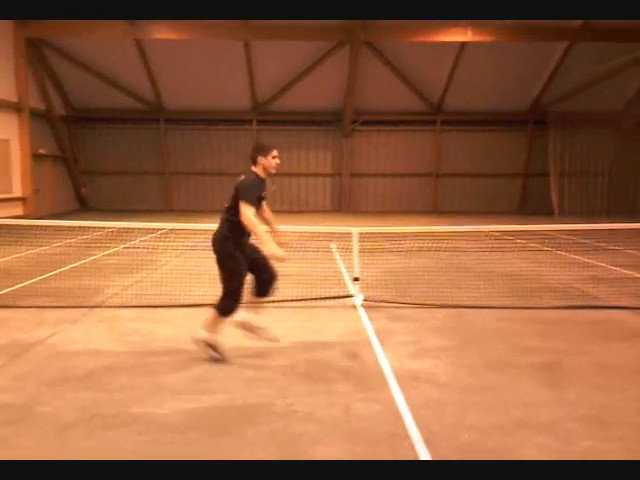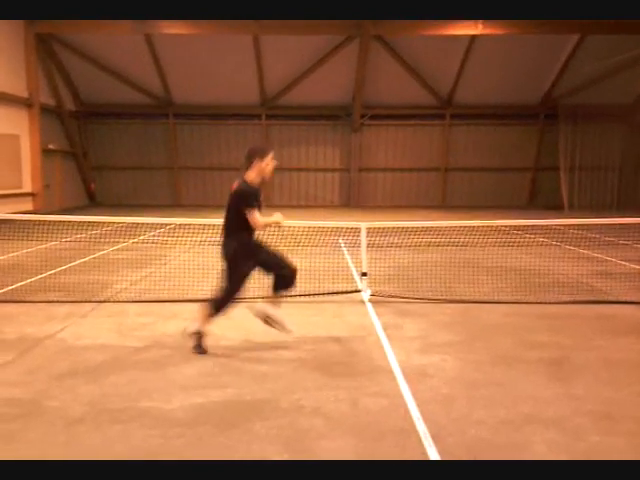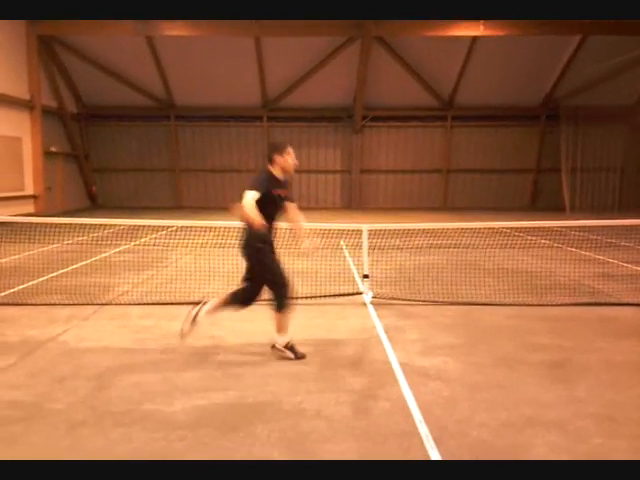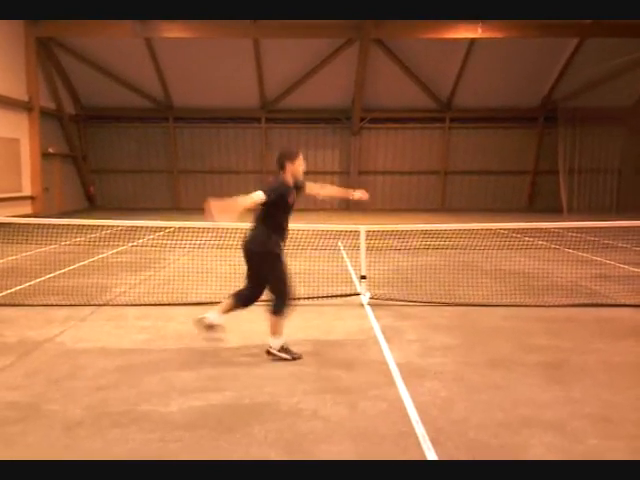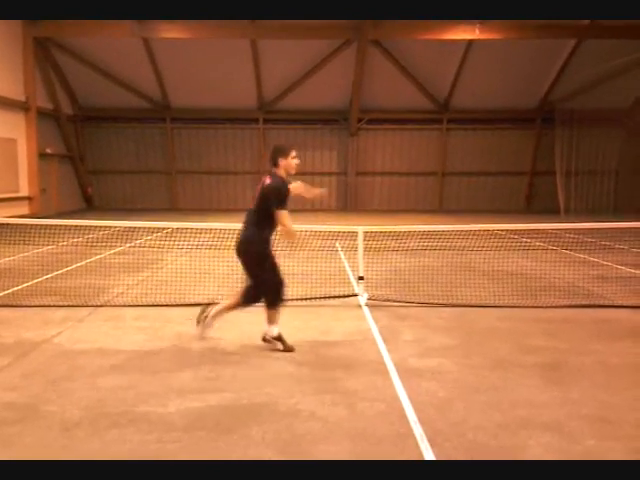
dt=0.2s
person 1, frame 1
left shoulder: (258, 181)
right shoulder: (249, 185)
left elbow: (263, 209)
right elbow: (247, 217)
left wrist: (273, 231)
right wrist: (268, 244)
left hip: (239, 241)
right hip: (227, 242)
left knee: (267, 276)
right knee: (232, 295)
right ankle: (208, 337)
person 1, frame 2
left shoulder: (253, 186)
right shoulder: (245, 189)
right elbow: (257, 222)
right wrist: (275, 219)
left hip: (251, 245)
right hip: (237, 248)
left knee: (288, 272)
right knee: (228, 294)
left ankle: (268, 311)
right ankle: (197, 330)
person 1, frame 3
left shoulder: (283, 183)
right shoulder: (263, 181)
left elbow: (292, 212)
right elbow: (248, 199)
left wrist: (303, 235)
right wrist: (254, 217)
left hip: (264, 243)
right hip: (256, 244)
left knee: (249, 293)
right knee: (281, 287)
left ankle: (204, 309)
right ankle: (282, 343)
person 1, frame 4
left shoulder: (294, 185)
right shoulder: (279, 188)
left elbow: (320, 190)
right elbow: (252, 199)
left wrist: (350, 194)
right wrist: (227, 208)
left hip: (256, 245)
right hip: (262, 246)
left knee: (252, 291)
right knee: (282, 295)
left ankle: (212, 318)
right ankle: (276, 345)
person 1, frame 5
left shoulder: (275, 180)
right shoulder: (277, 186)
right elbow: (284, 223)
left wrist: (308, 191)
left hip: (253, 241)
right hip: (253, 245)
left knee: (274, 287)
right knee: (258, 289)
left ankle: (272, 333)
right ankle: (213, 312)
